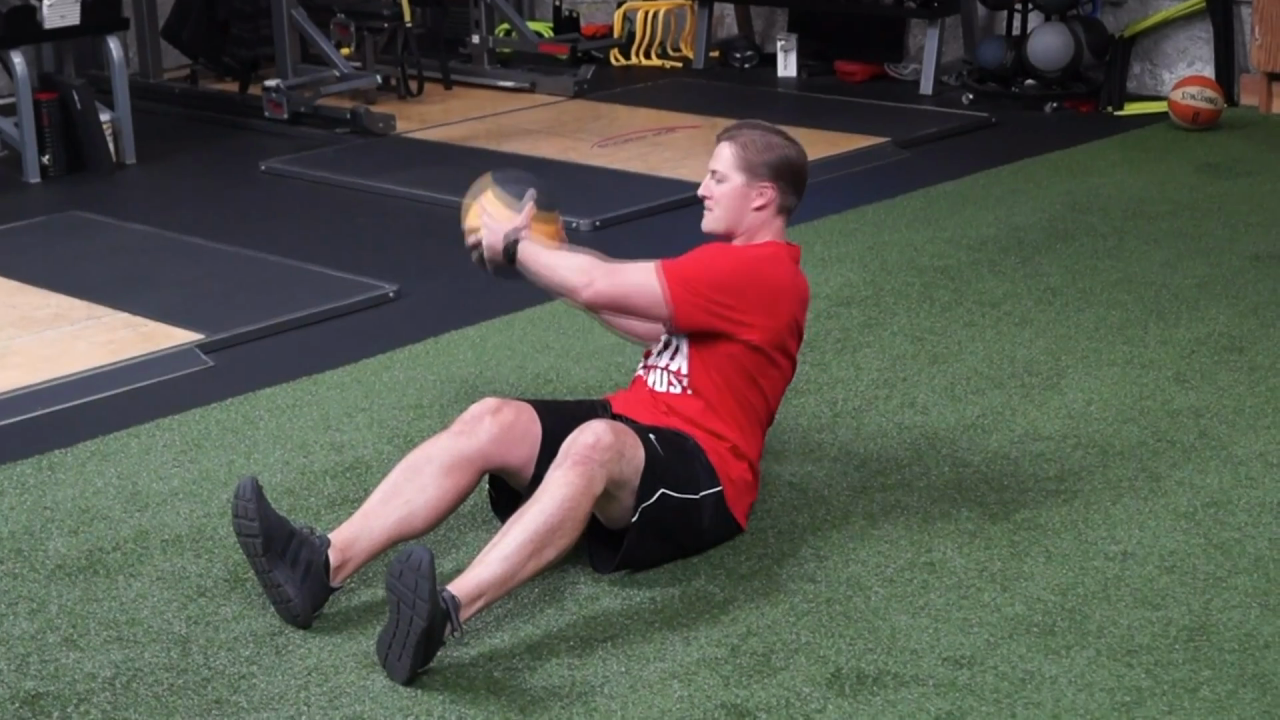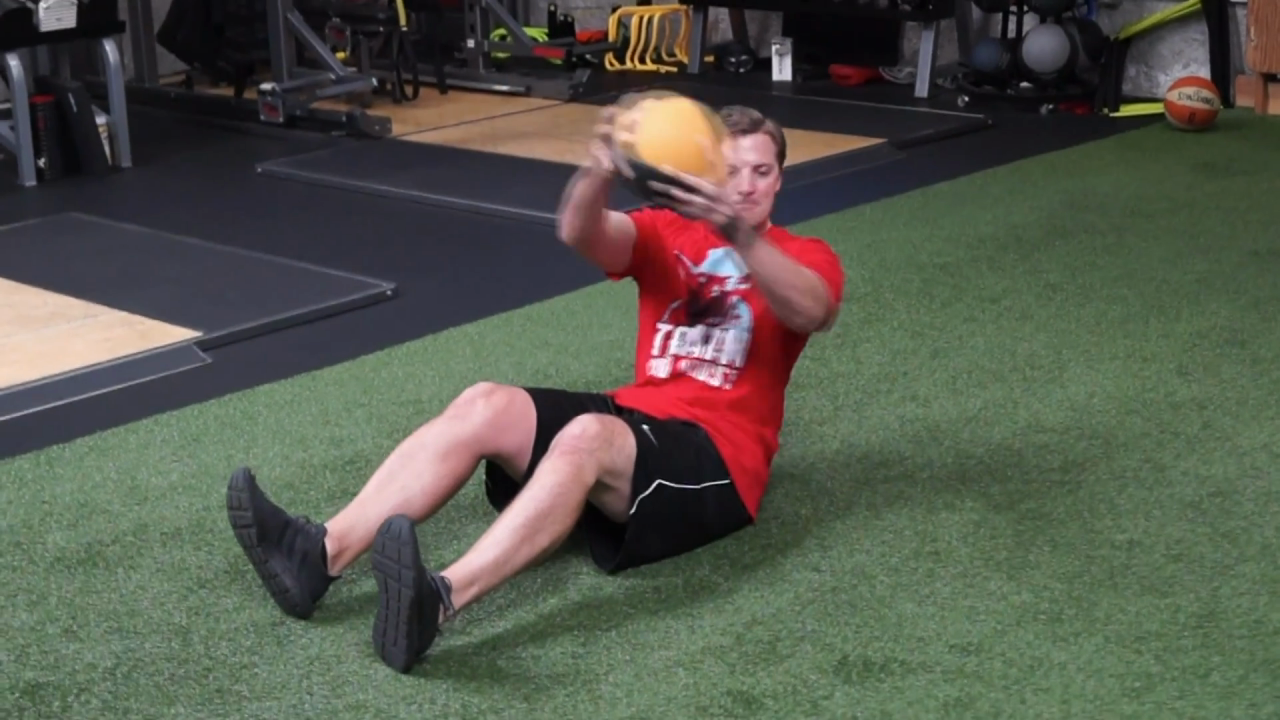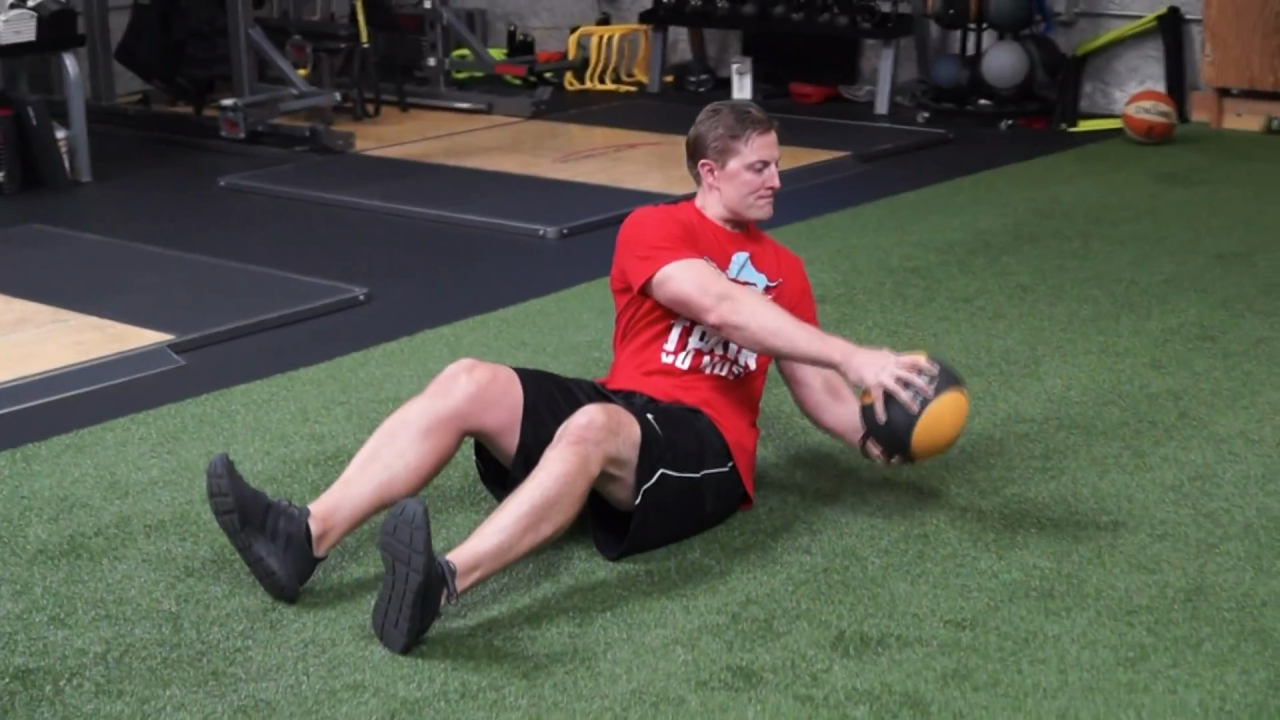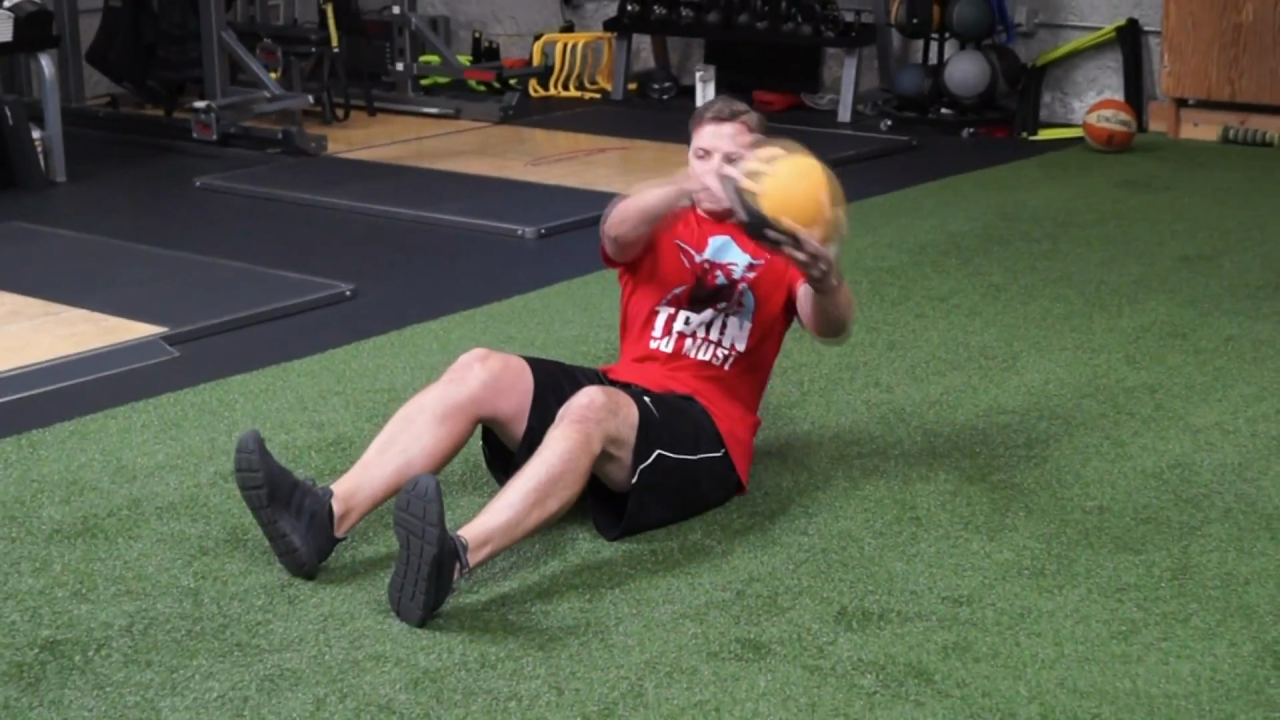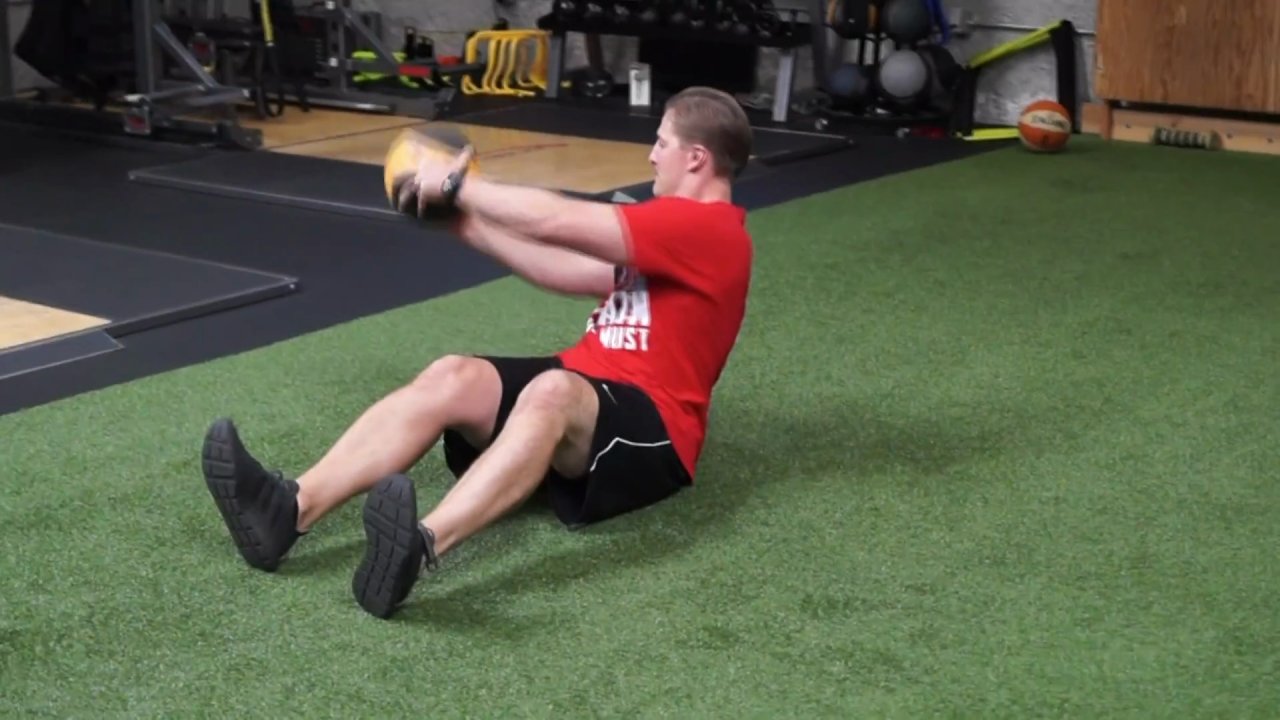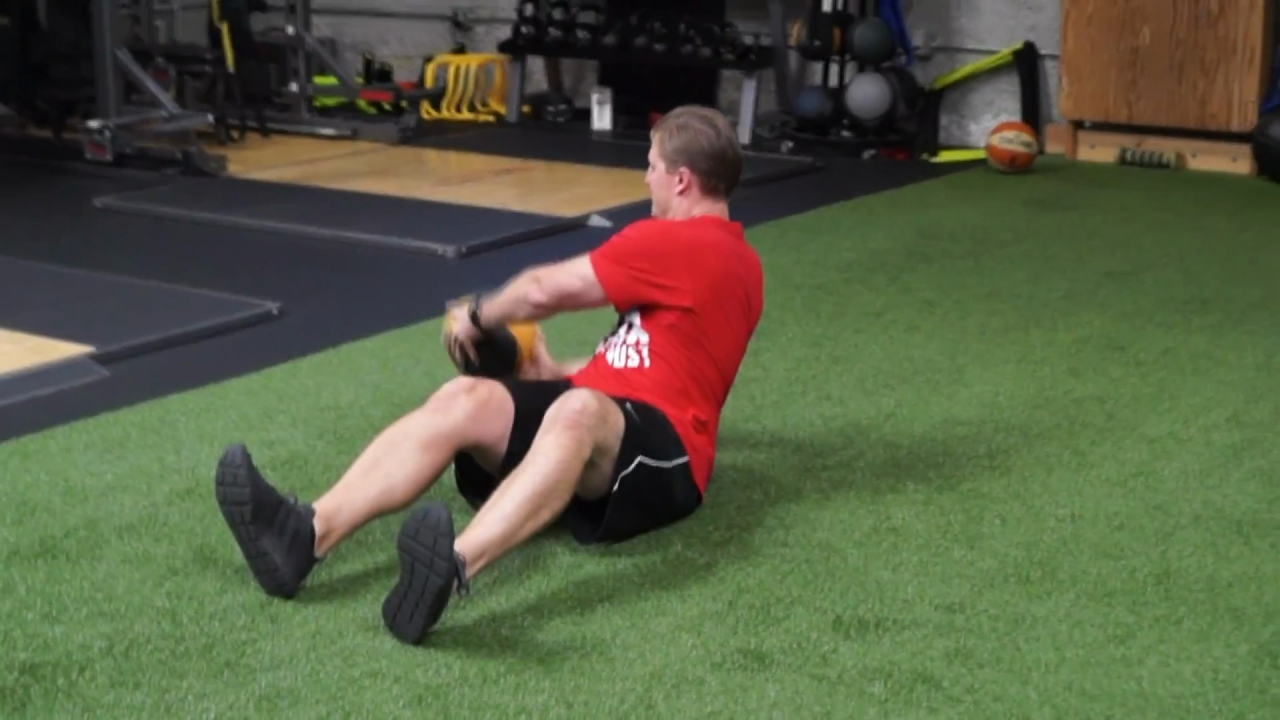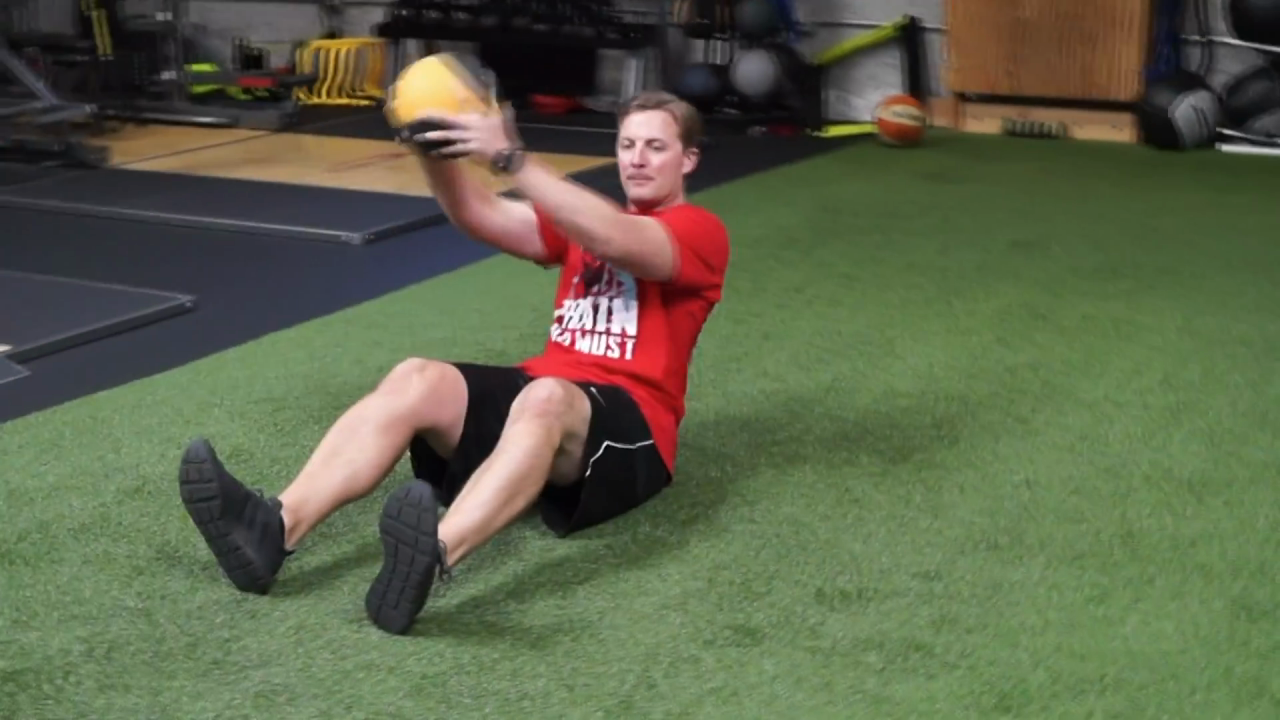
dt=0.7s
person 1, frame 1
left shoulder: (755, 270)
right shoulder: (755, 267)
left elbow: (599, 285)
right elbow: (674, 341)
left wrist: (515, 240)
right wrist: (547, 254)
left hip: (702, 473)
left knee: (595, 442)
right knee: (491, 421)
left ankle: (447, 612)
right ankle: (326, 562)
person 1, frame 2
left shoulder: (807, 257)
right shoulder: (661, 235)
left elbow: (810, 313)
right elbow: (579, 234)
left wrist: (741, 234)
right wrist: (600, 173)
left hip: (716, 459)
right hip: (634, 420)
left knee: (587, 438)
right knee: (486, 405)
left ankle: (437, 602)
right ankle: (321, 553)
person 1, frame 3
left shoulder: (786, 270)
right shoulder: (653, 229)
left elbow: (818, 396)
right elbow: (720, 309)
left wrist: (877, 431)
right wrist: (851, 355)
left hip: (705, 445)
right hip: (618, 406)
left knee: (592, 429)
right knee: (468, 382)
left ankle: (442, 583)
right ankle: (308, 535)
person 1, frame 4
left shoulder: (785, 255)
right shoulder: (659, 228)
left elbow: (828, 324)
right elbow: (619, 230)
left wrist: (823, 270)
right wrist: (690, 189)
left hip: (705, 431)
right hip: (622, 390)
left knee: (591, 408)
right knee: (481, 370)
left ankle: (454, 559)
right ankle: (329, 514)
person 1, frame 5
left shoulder: (710, 229)
right shoulder: (667, 229)
left elbow: (556, 221)
right elbow: (567, 272)
left wrist: (456, 184)
right wrist: (471, 226)
left hip: (650, 426)
left knee: (553, 391)
right knee: (451, 377)
left ankle: (421, 548)
right ankle: (293, 508)
person 1, frame 6
left shoulder: (679, 243)
right shoulder: (722, 255)
left elbow: (544, 289)
left wrist: (476, 318)
right wrist: (555, 369)
left hip: (662, 443)
left knee: (578, 410)
right knee: (463, 397)
left ankle: (452, 569)
right ankle: (308, 533)
person 1, frame 7
left shoulder: (699, 232)
right shoulder: (590, 223)
left elbow: (615, 240)
right elbow: (483, 218)
left wrist: (510, 159)
right wrist: (438, 156)
left hip: (628, 422)
right hip: (544, 388)
left knee: (546, 399)
right knee: (418, 379)
left ankle: (435, 555)
right ankle: (276, 527)
